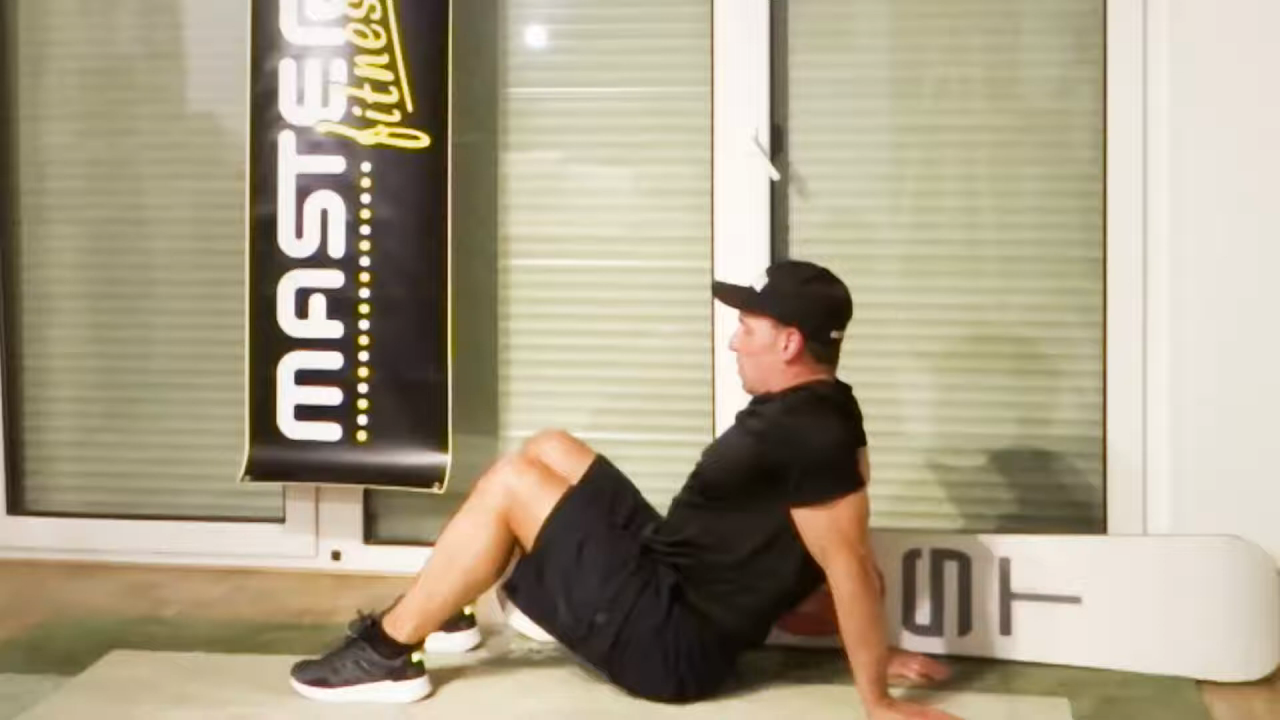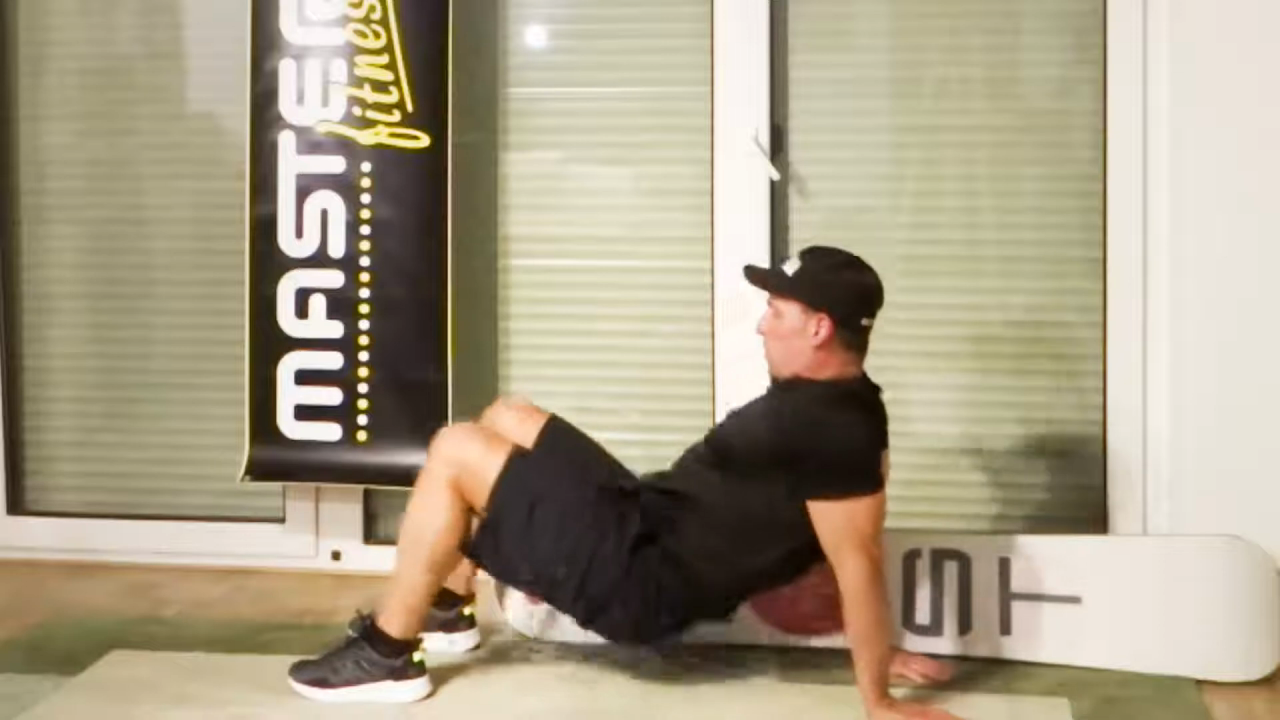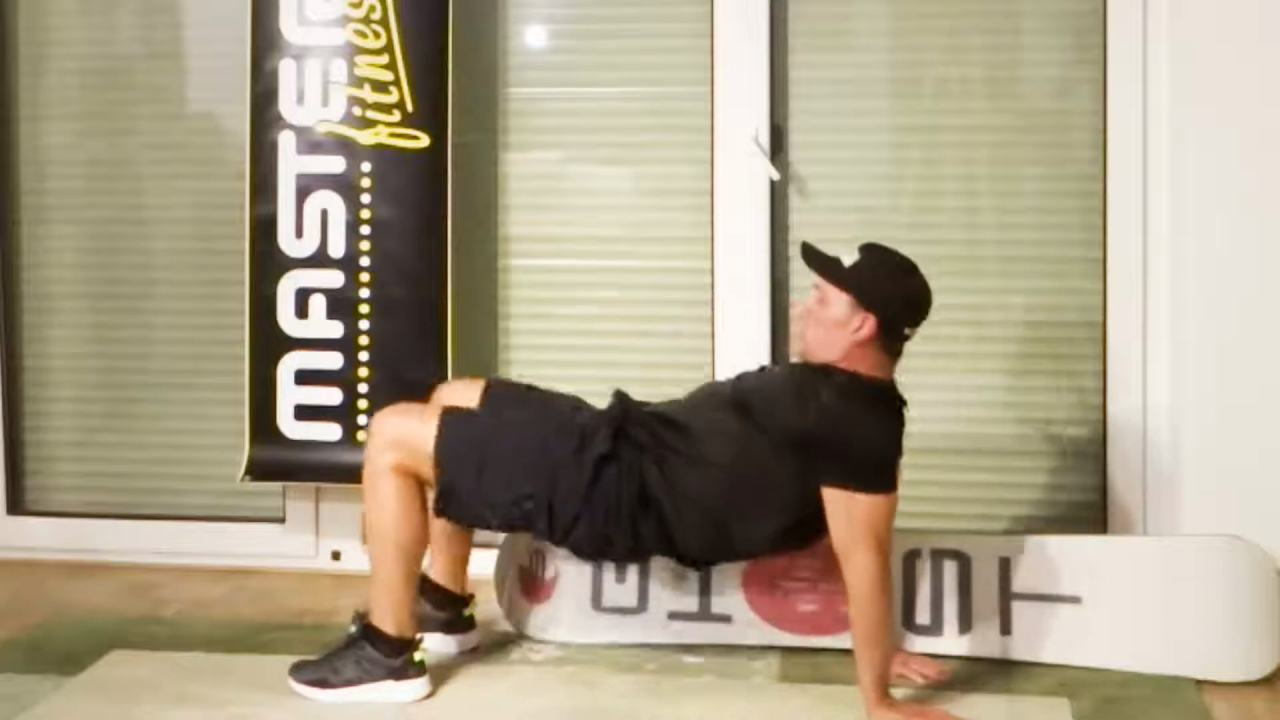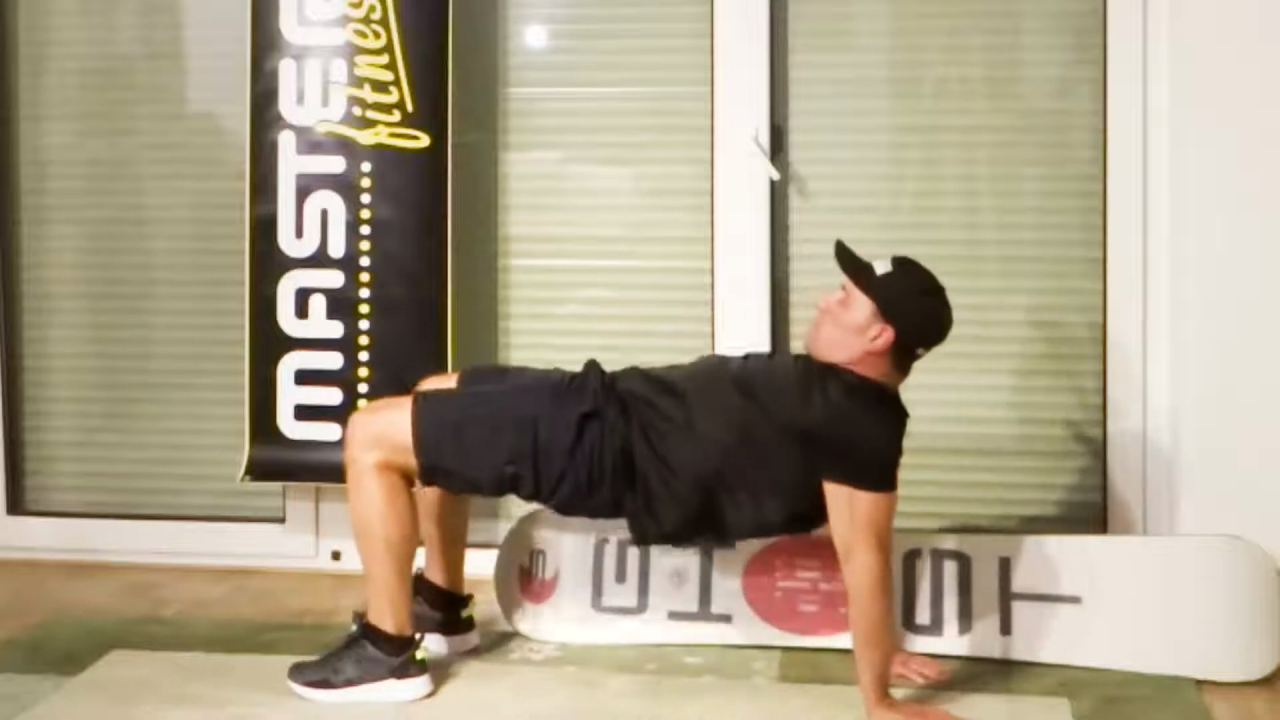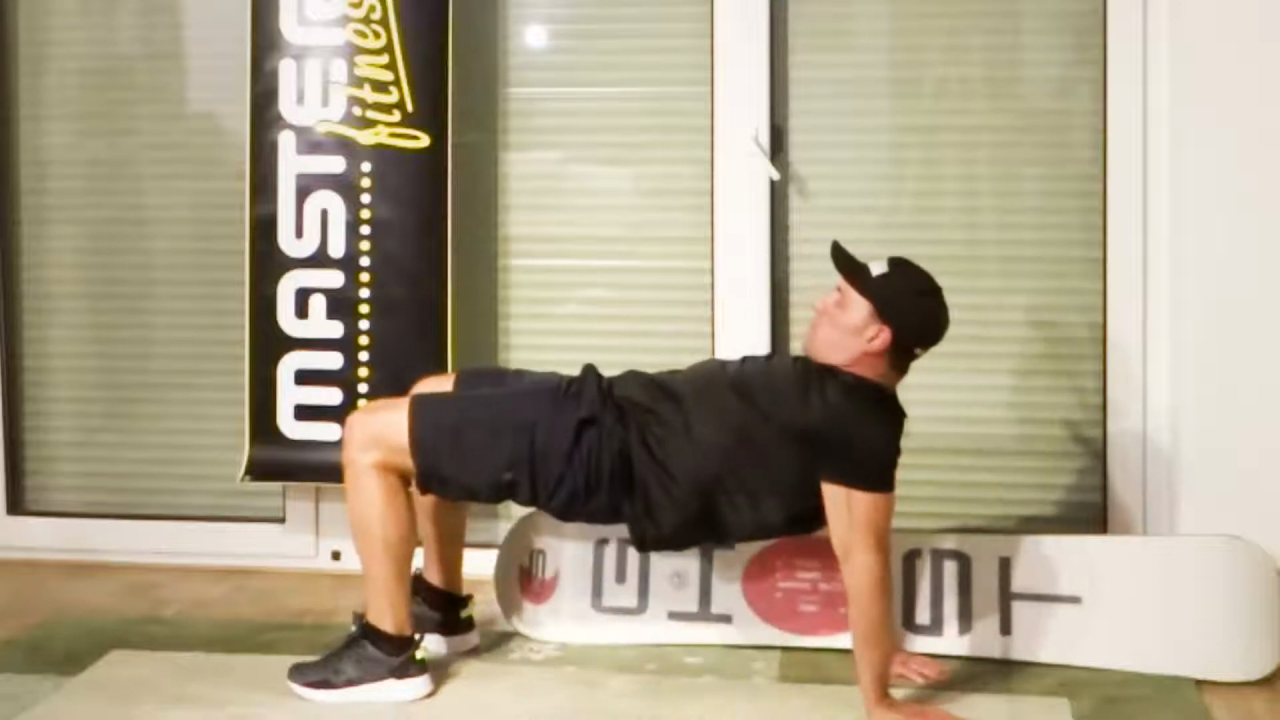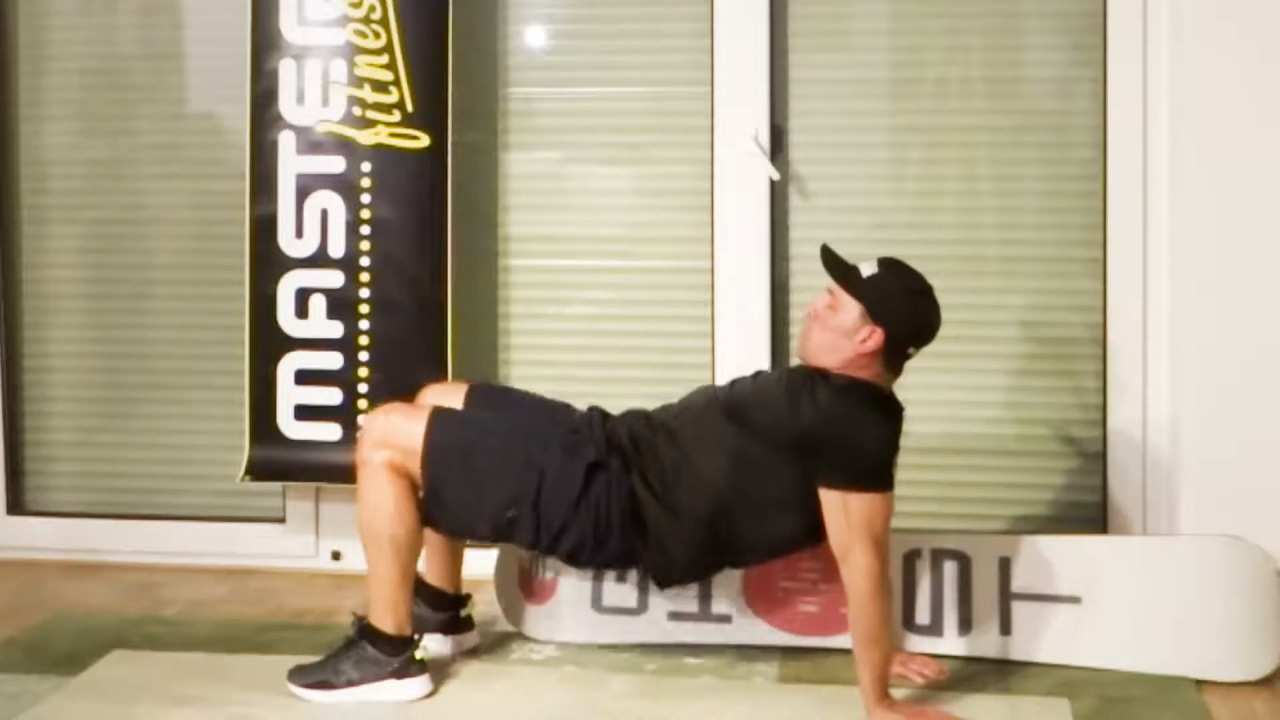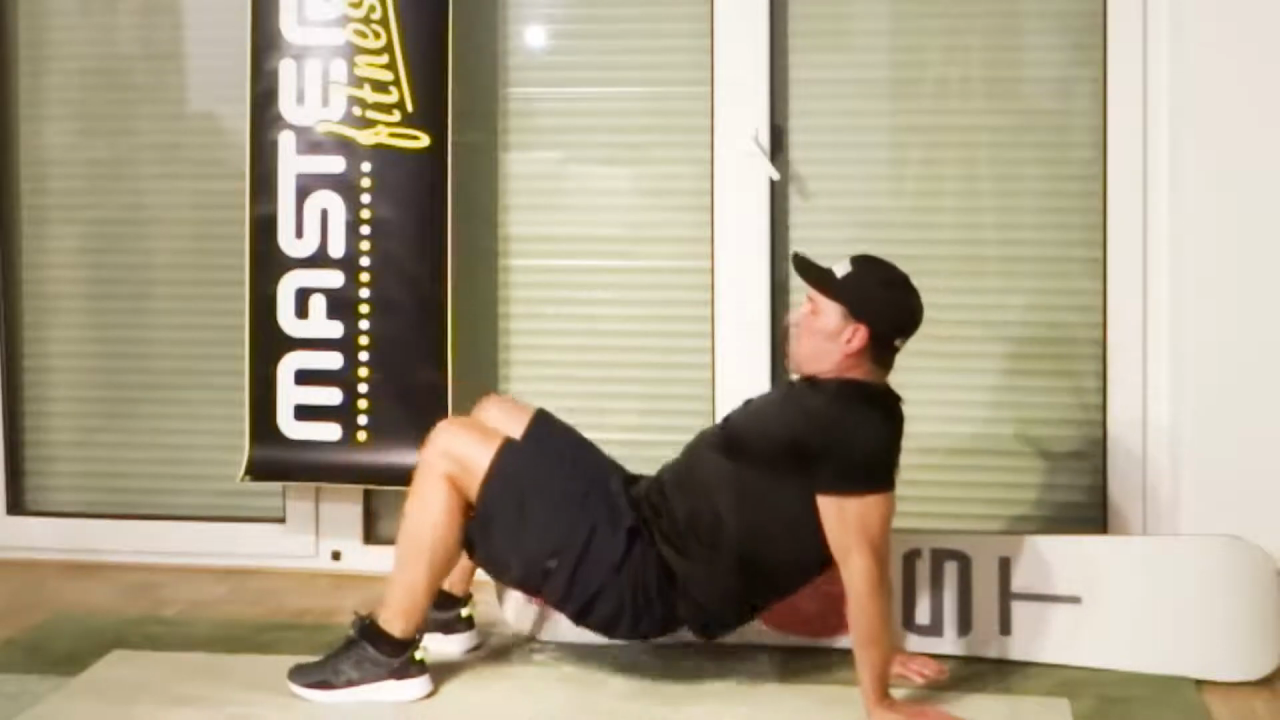
dt=0.4s
person 1, frame 1
left shoulder: (810, 433)
right shoulder: (807, 407)
left elbow: (849, 565)
right elbow: (847, 553)
right wrist: (878, 648)
left hip: (671, 646)
right hip: (663, 569)
left knee: (513, 481)
right knee: (550, 450)
left ankle: (387, 653)
right ankle: (432, 611)
person 1, frame 2
left shoulder: (833, 427)
right shoulder: (829, 400)
left elbow: (857, 561)
right elbow: (851, 553)
left hip: (642, 570)
right hip: (646, 519)
left knee: (452, 449)
right knee: (508, 419)
left ankle: (387, 651)
right ankle: (442, 606)
person 1, frame 3
left shoulder: (856, 422)
right shoulder: (846, 396)
left elbow: (864, 556)
left hip: (617, 484)
right hip: (620, 445)
left knee: (392, 438)
right knee: (451, 400)
left ankle: (387, 652)
right ankle: (443, 607)
person 1, frame 4
left shoulder: (857, 422)
right shoulder: (845, 395)
left elbow: (864, 555)
left hip: (602, 444)
left knee: (371, 436)
right knee: (433, 398)
left ankle: (388, 650)
right ankle: (441, 608)
person 1, frame 5
left shoulder: (855, 422)
right shoulder: (841, 397)
left elbow: (863, 556)
left hip: (601, 451)
left knee: (368, 438)
right knee: (428, 402)
left ankle: (387, 650)
right ankle: (440, 608)
person 1, frame 6
left shoulder: (854, 424)
right shoulder: (841, 399)
left elbow: (862, 556)
left hip: (613, 504)
right hip: (615, 457)
left knee: (387, 435)
right knee: (440, 403)
left ankle: (386, 651)
right ankle: (438, 610)
person 1, frame 7
left shoulder: (853, 423)
right shoulder: (837, 399)
left elbow: (862, 559)
right elbow: (850, 551)
left hip: (643, 577)
right hip: (646, 525)
left knee: (452, 446)
right knee: (496, 414)
left ankle: (387, 653)
right ankle: (442, 611)
